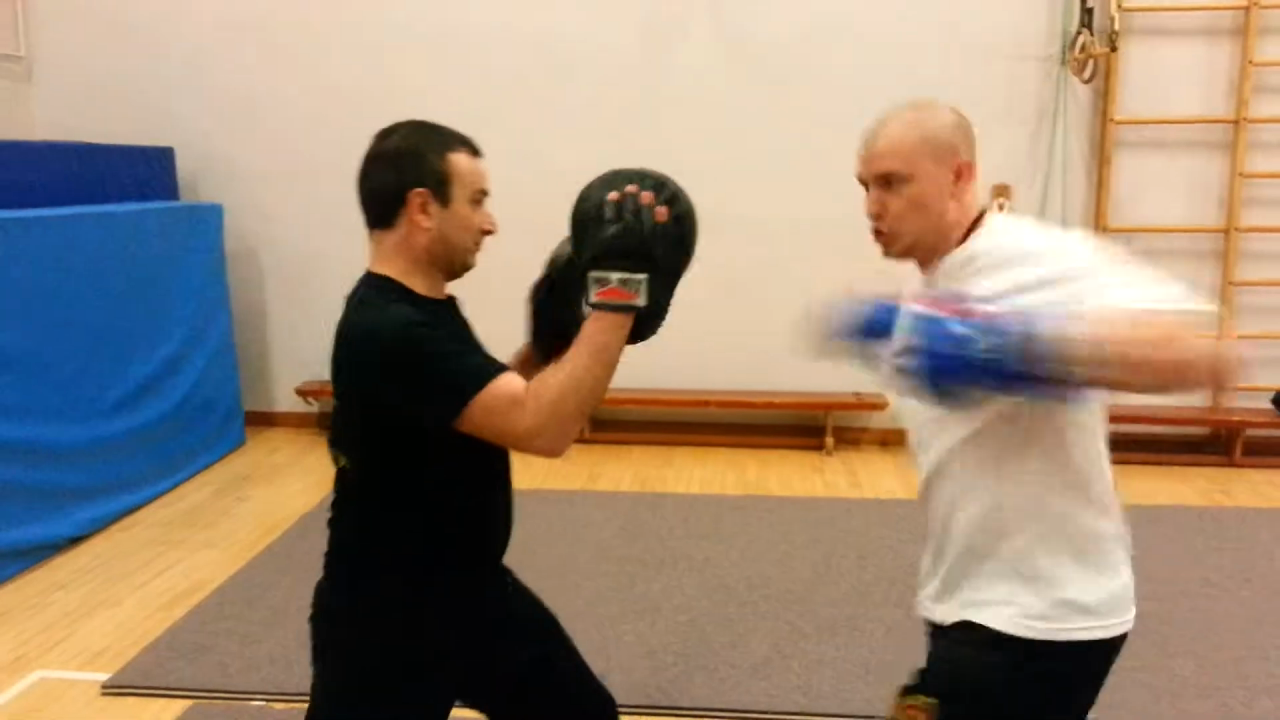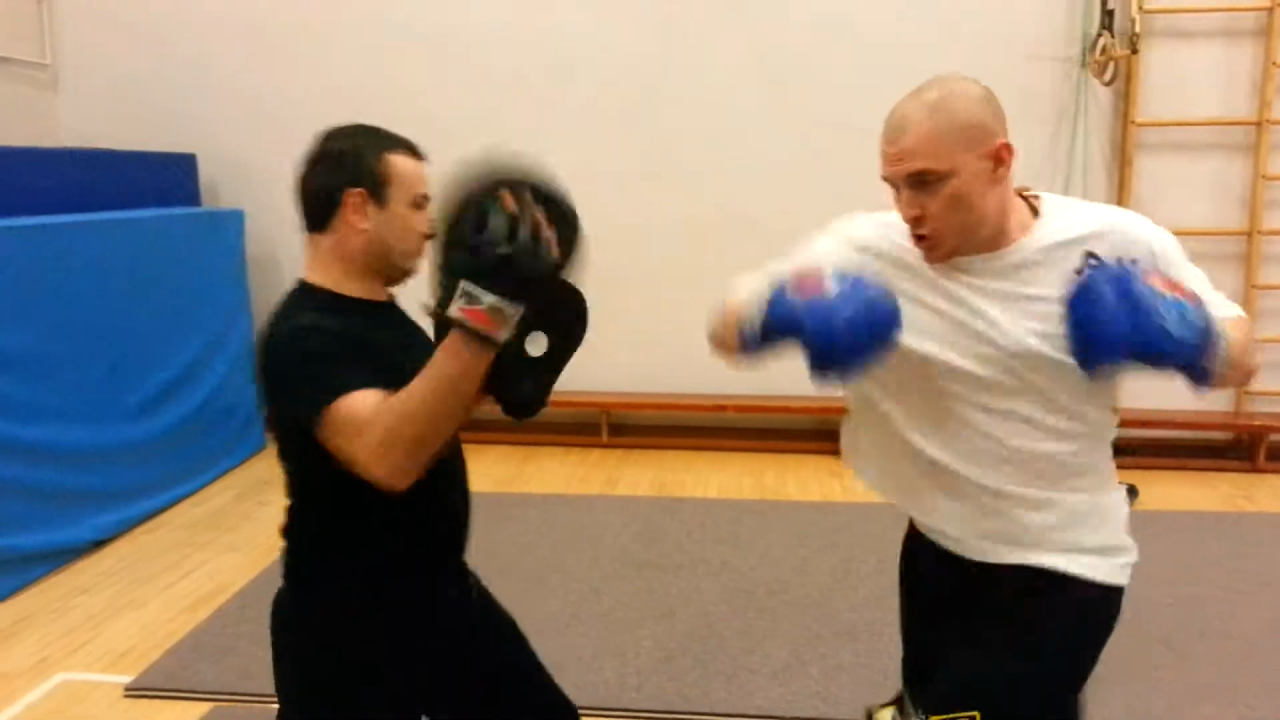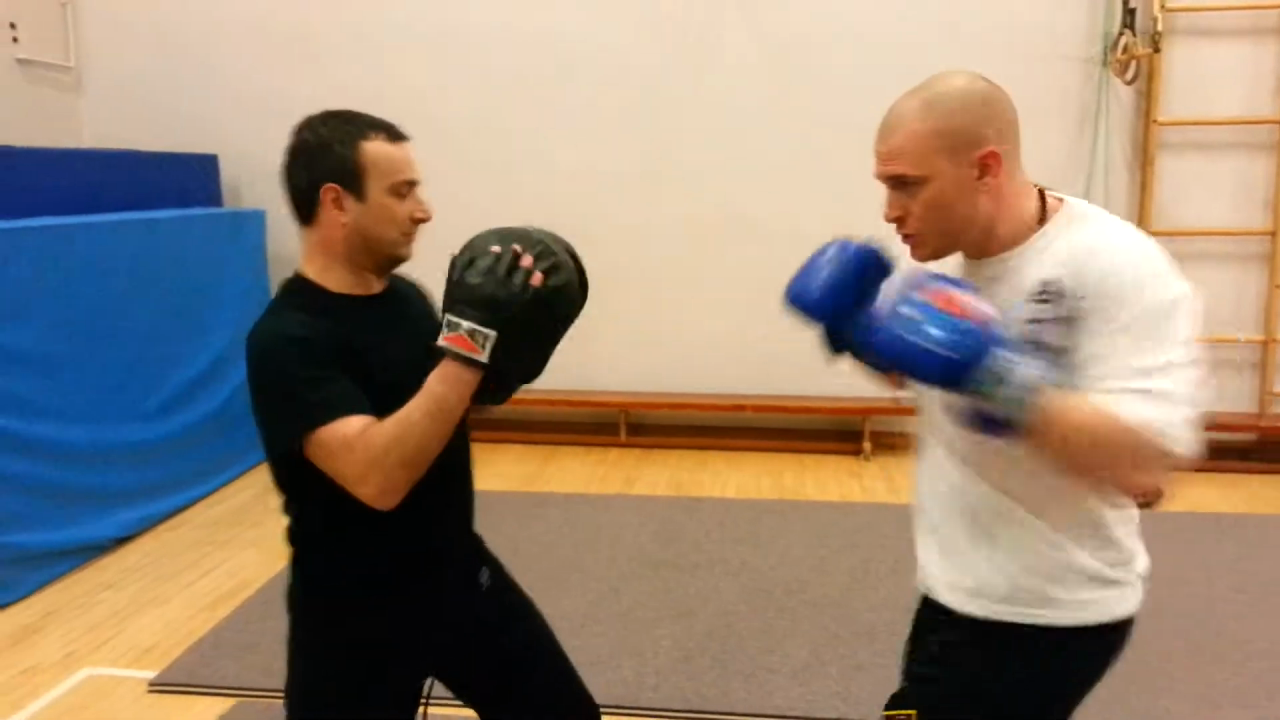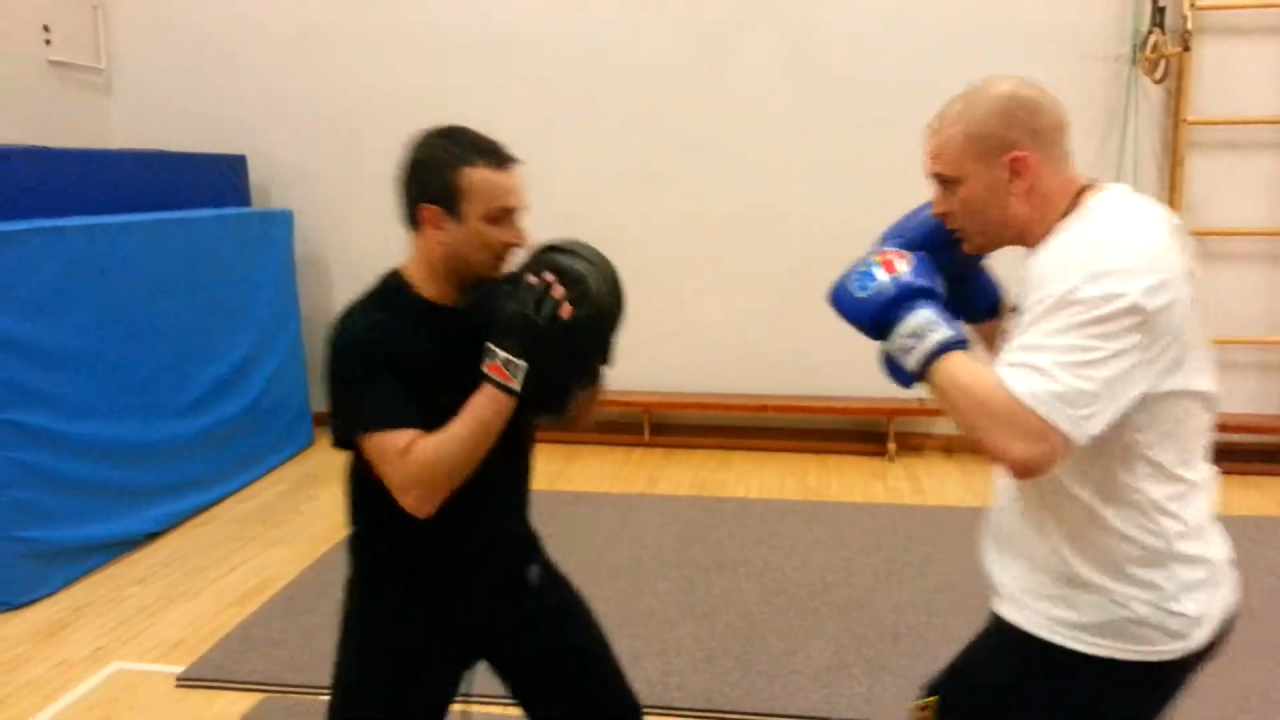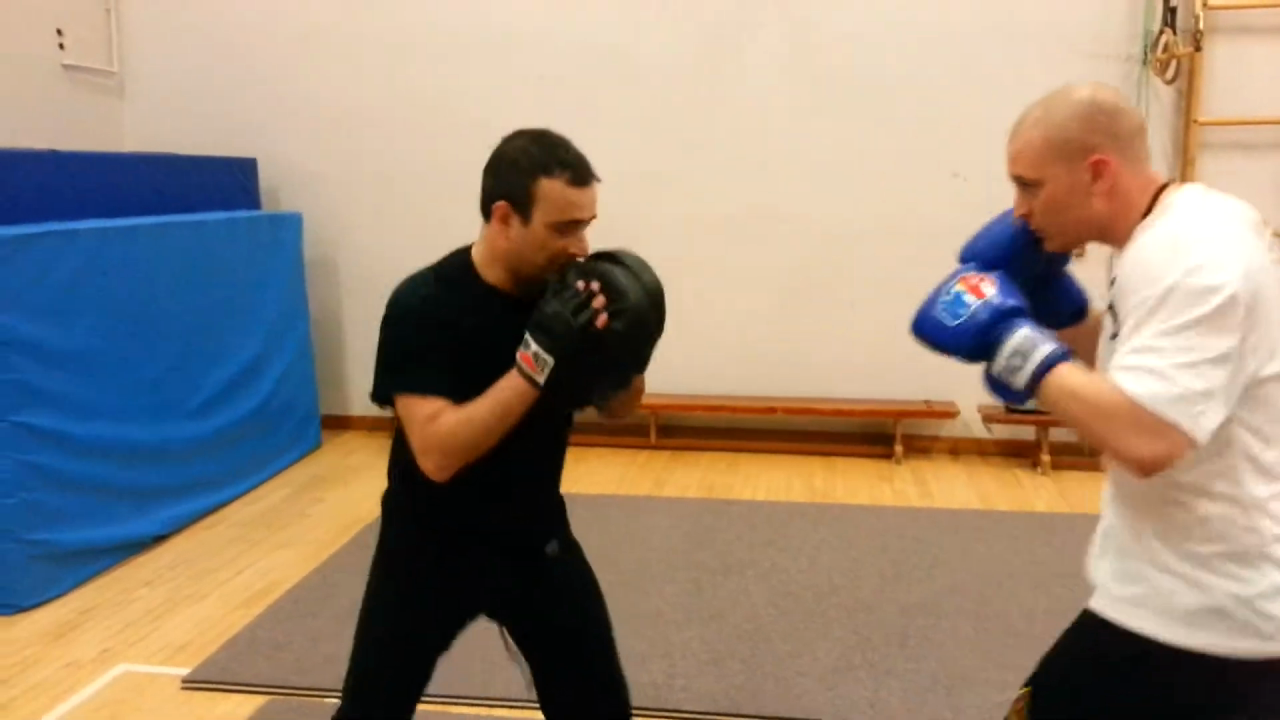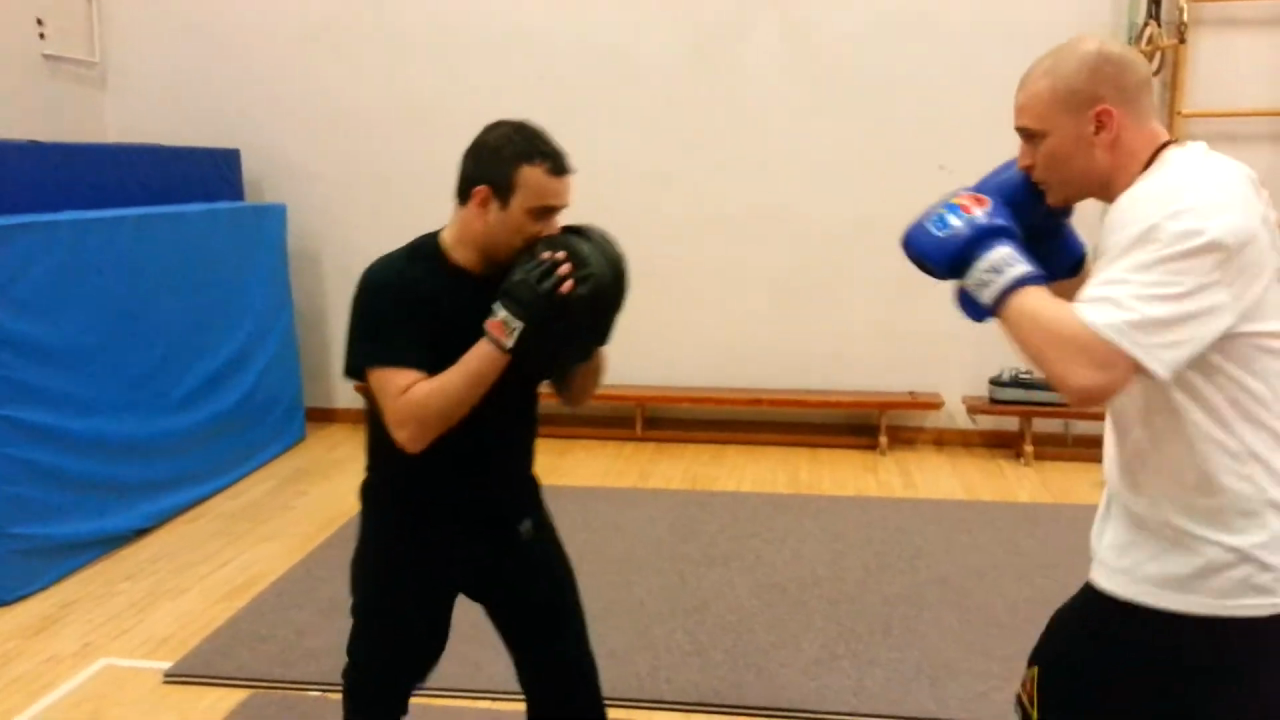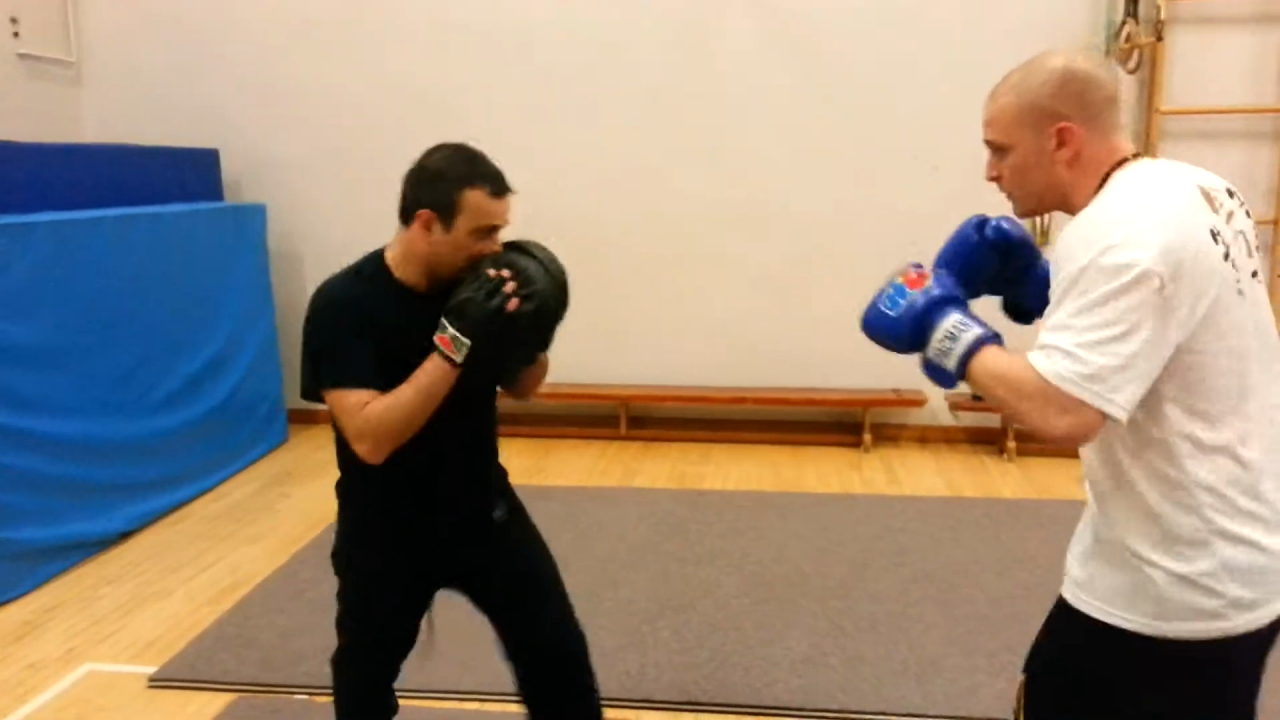
dt=0.2s
person 1, frame 1
left shoulder: (1038, 260)
right shoulder: (942, 279)
left elbow: (1193, 354)
left wrist: (1027, 342)
right wrist: (899, 341)
left hip: (1037, 611)
right hip: (990, 590)
person 1, frame 2
left shoulder: (1116, 241)
right shoulder: (863, 247)
left elbow: (1236, 360)
right elbow: (731, 329)
left wrist: (1194, 334)
right wrist: (784, 316)
left hip: (1062, 564)
right hip: (940, 545)
person 1, frame 3
left shoulder: (1117, 270)
right shoulder: (939, 251)
left elbow: (1144, 465)
left wrist: (1004, 369)
right wrist: (861, 318)
left hip: (1050, 602)
right hip: (973, 579)
person 1, frame 4
left shoulder: (1102, 267)
right shoulder: (1113, 223)
left elbow: (1025, 440)
right elbow: (1043, 379)
left wrist: (916, 323)
right wrist: (969, 299)
left hip: (1101, 620)
person 1, frame 5
left shoulder: (1191, 258)
right shoulder: (1190, 229)
left elbow: (1143, 437)
right elbow: (1122, 378)
left wrist: (1014, 339)
right wrist: (1053, 296)
left hip: (1187, 617)
person 1, frame 6
left shoulder: (1177, 213)
right shoulder: (1207, 182)
left elbow: (1085, 370)
right elbow: (1120, 330)
left wrist: (994, 260)
right wrist: (1044, 250)
left hip: (1196, 575)
person 1, frame 7
left shoulder: (1116, 236)
right shoulder: (1198, 191)
left elbow: (1059, 412)
left wrist: (946, 327)
right wrist: (1029, 284)
left hip: (1168, 585)
person 2, frame 1
left shoulder: (423, 310)
right shoulder: (387, 331)
left elbow: (509, 399)
right elbow: (543, 427)
left hip: (473, 592)
right hip: (384, 620)
person 2, frame 2
left shoulder: (383, 312)
right shoulder: (306, 338)
left elbow: (437, 413)
right elbow: (389, 456)
left hip: (440, 595)
right hip: (344, 625)
person 2, frame 3
left shoulder: (403, 298)
right shoulder: (290, 339)
left elbow: (473, 396)
right elbow: (377, 478)
left wrist: (514, 332)
left hip: (463, 575)
right hip: (356, 612)
person 2, frame 4
left shoulder: (509, 301)
right shoulder: (370, 334)
left elbow: (574, 408)
right elbow: (417, 486)
right wrist: (508, 365)
left hip: (511, 568)
right hip: (403, 594)
person 2, frame 5
left shoulder: (564, 290)
right shoulder: (423, 305)
left elbow: (618, 407)
right elbow: (438, 453)
right wrist: (537, 357)
left hip: (537, 538)
right hip: (429, 548)
person 2, frame 6
left shoulder: (525, 276)
right shoulder: (393, 286)
left elbow: (574, 392)
right elbow: (411, 424)
right wrist: (504, 325)
left hip: (512, 519)
right hip: (409, 530)
person 2, frame 7
left shoulder: (474, 286)
right shoulder: (345, 304)
left elbow: (521, 390)
right elbow: (370, 437)
right wrist: (455, 340)
left hip: (485, 509)
right hip: (386, 528)
left knee: (558, 655)
right knee: (365, 674)
